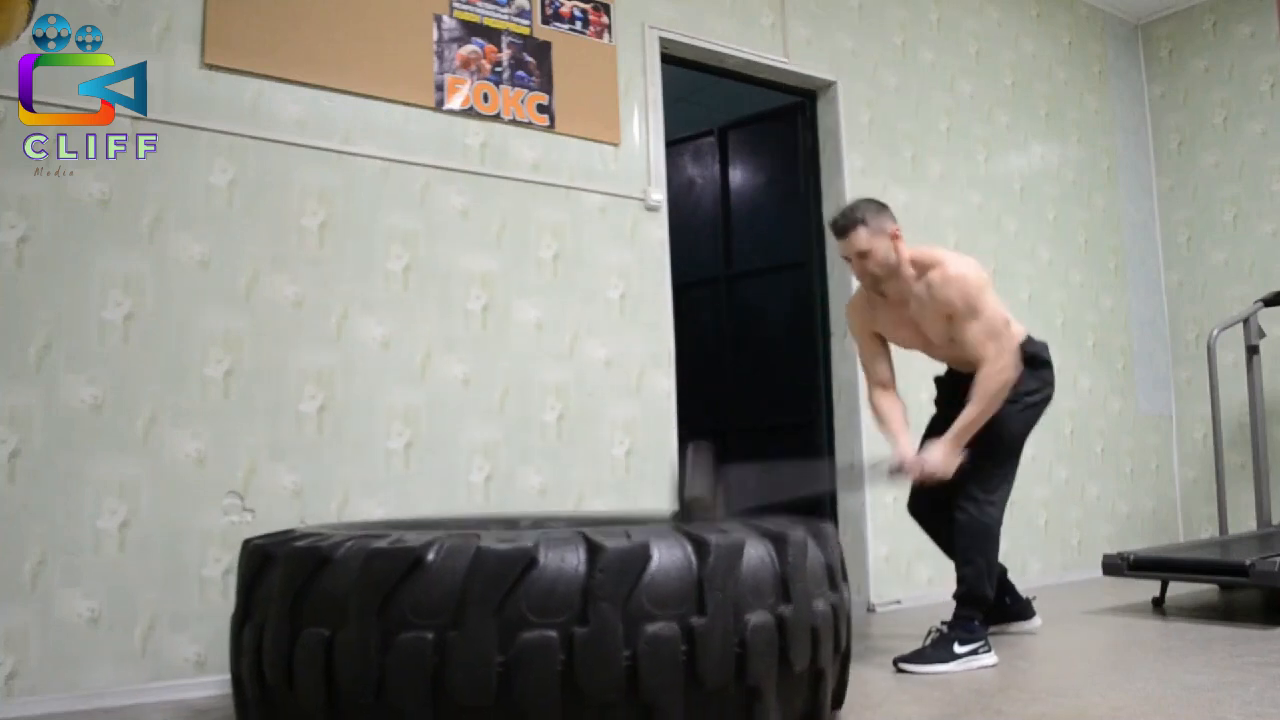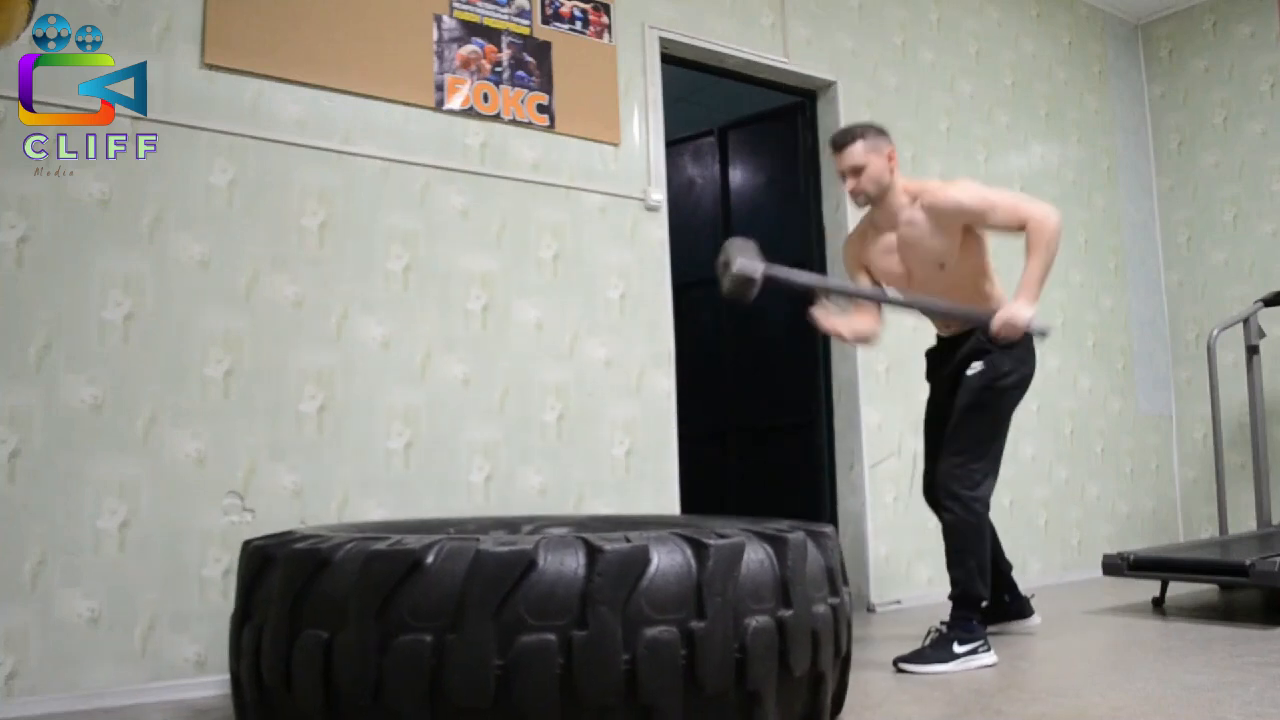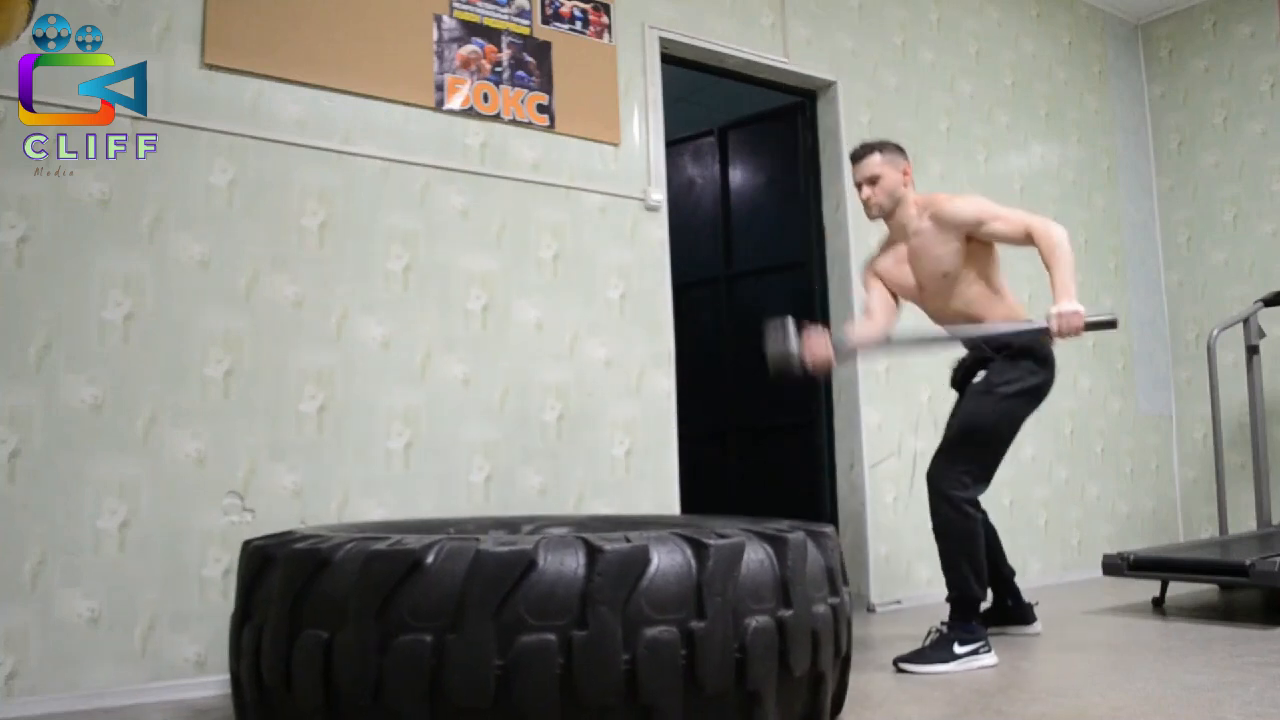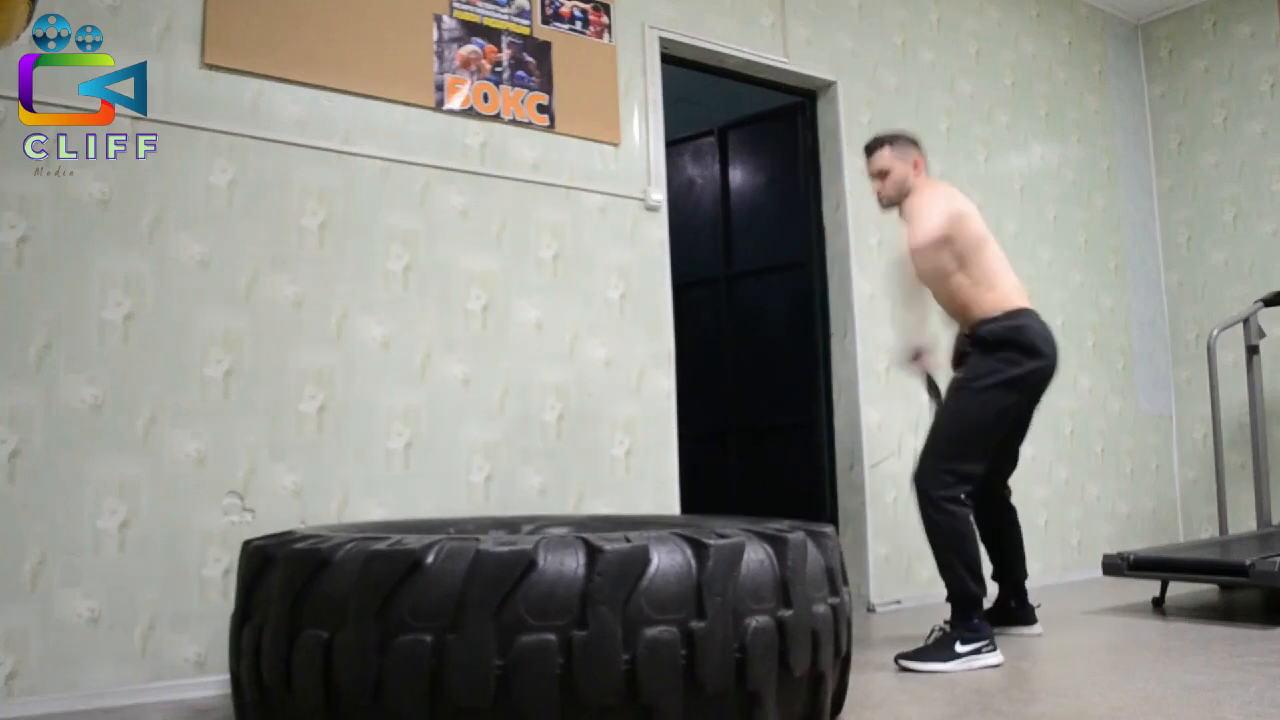
dt=0.3s
person 1, frame 1
left shoulder: (952, 276)
right shoulder: (863, 311)
left elbow: (1002, 364)
right elbow: (880, 387)
left wrist: (951, 444)
right wrist: (901, 448)
left hip: (1019, 376)
right hip: (962, 381)
left knee: (977, 487)
right knee: (928, 500)
left ankle: (969, 633)
right ankle: (1008, 603)
person 1, frame 2
left shoulder: (945, 201)
right shoulder: (858, 246)
left elbow: (1044, 218)
right elbow: (867, 320)
left wrist: (1024, 300)
right wrist: (841, 325)
left hip: (998, 346)
right hip: (950, 354)
left knee: (960, 481)
right knee: (943, 486)
left ankle: (968, 633)
right ankle: (1007, 599)
person 1, frame 3
left shoulder: (951, 214)
right shoulder: (880, 266)
left elbow: (1045, 229)
right elbow: (875, 326)
left wrist: (1067, 294)
right wrist: (832, 345)
left hip: (1018, 356)
right hip: (988, 363)
left knee: (949, 482)
right knee: (956, 488)
left ankle: (967, 634)
right ankle: (1010, 606)
person 1, frame 4
left shoulder: (929, 200)
right shoulder: (937, 216)
left elbow: (921, 244)
left wrist: (912, 335)
left hip: (1006, 345)
right hip: (1020, 346)
left knee: (938, 479)
right knee: (984, 481)
left ankle: (970, 632)
right ankle: (1014, 603)
